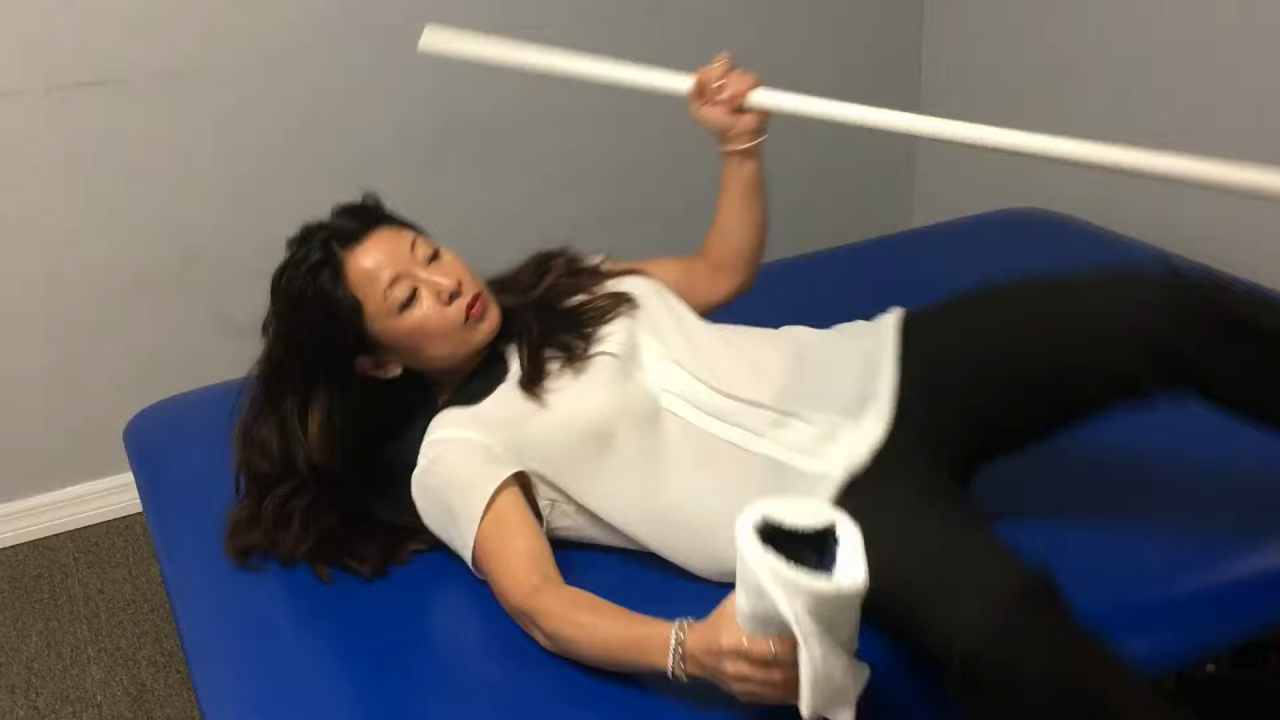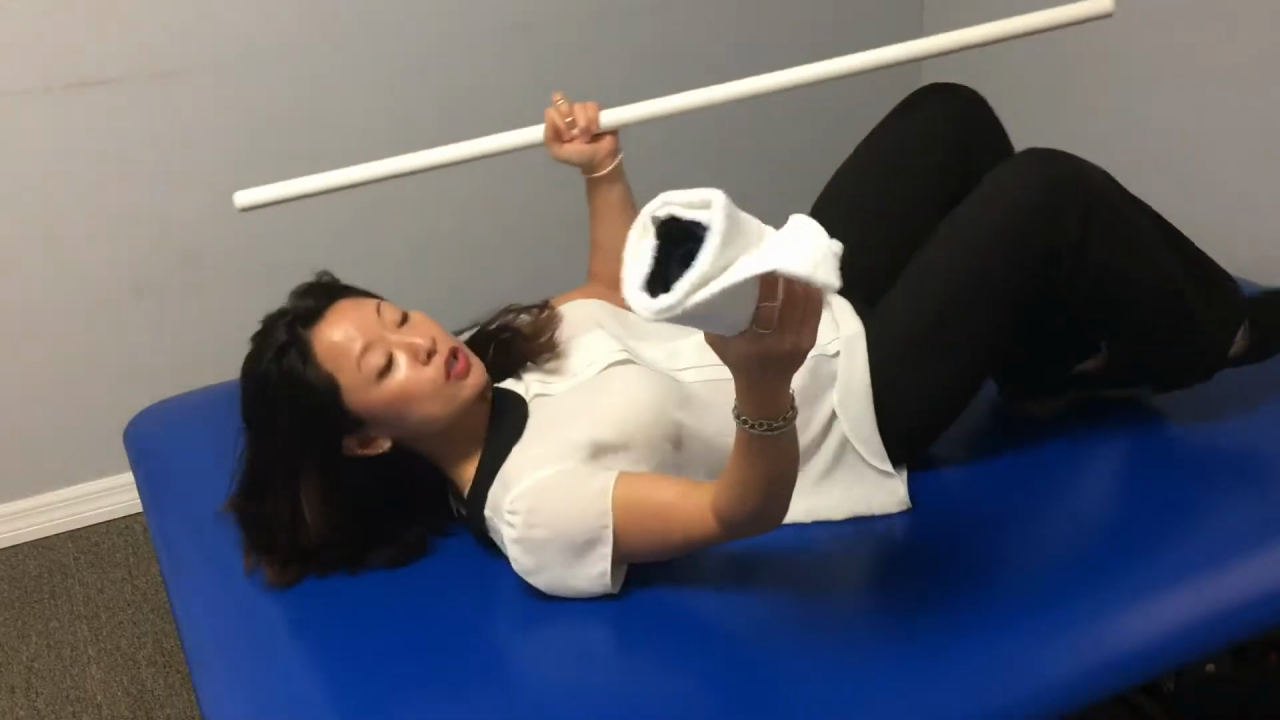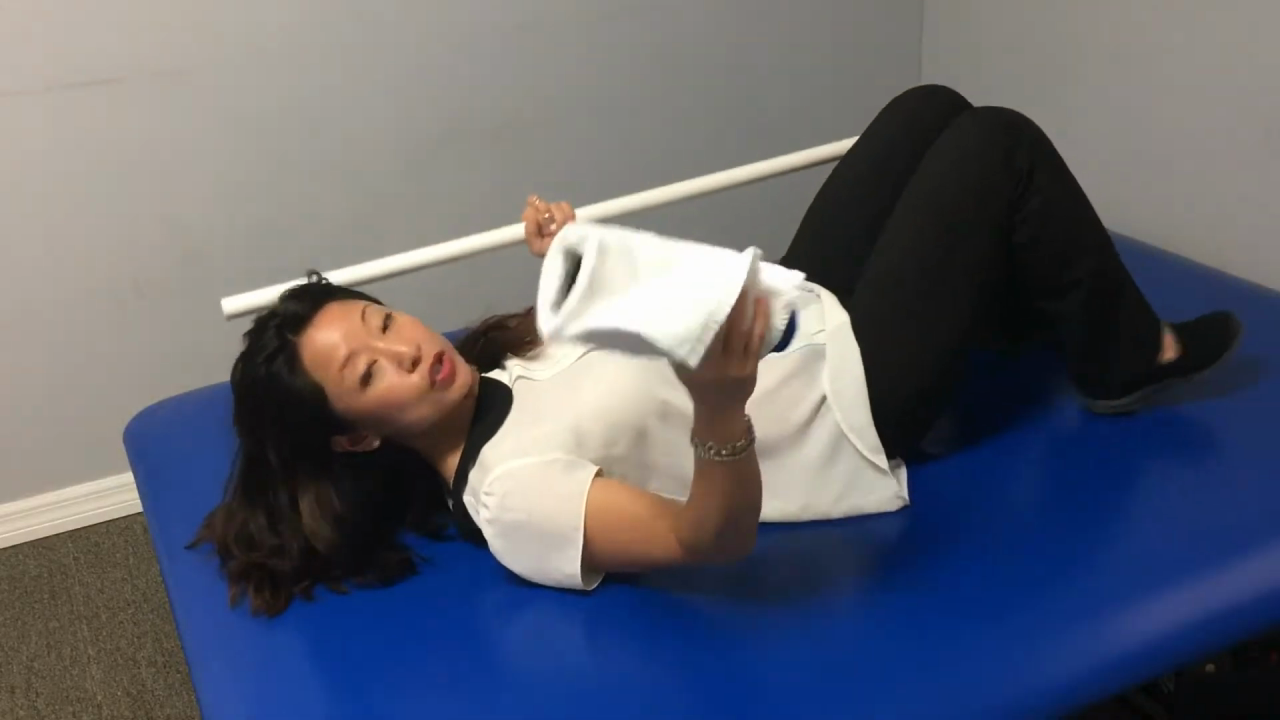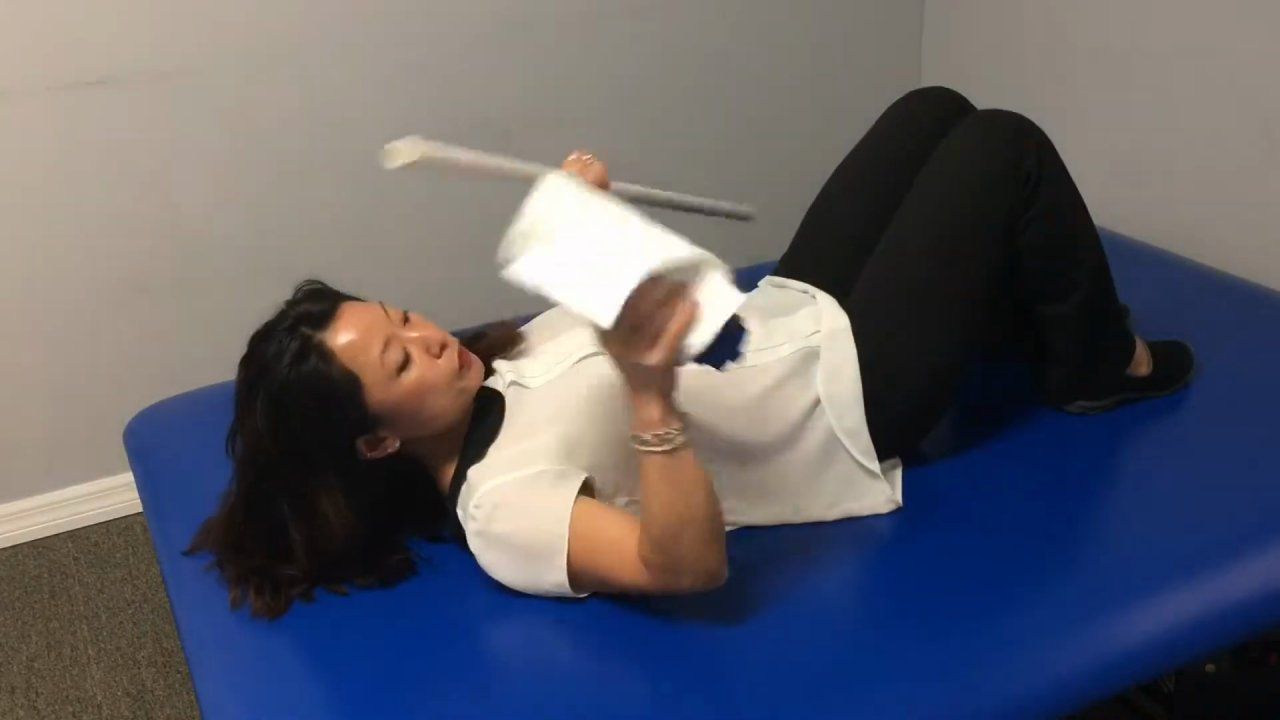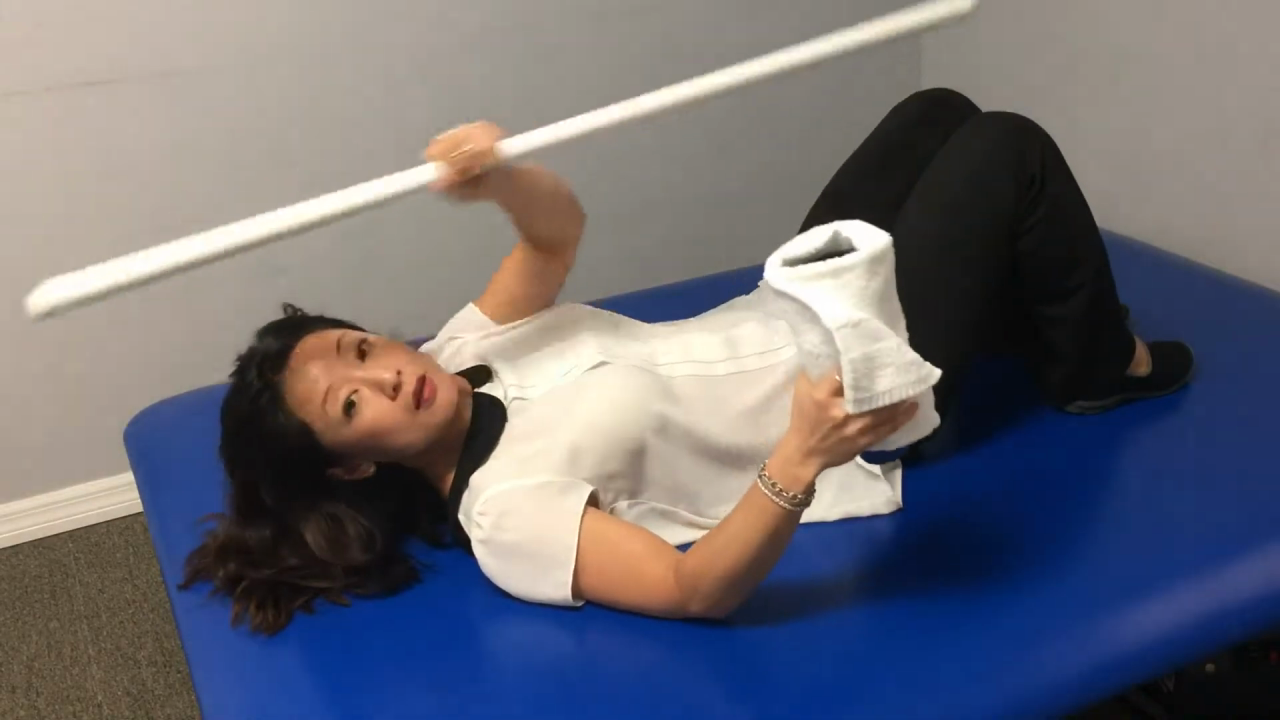
dt=1s
person 1, frame 1
left shoulder: (562, 296)
right shoulder: (456, 453)
left elbow: (726, 269)
right elbow: (543, 609)
left wrist: (741, 146)
left hip: (872, 373)
right hip: (831, 501)
left knee: (1167, 313)
right knee: (1003, 623)
person 1, frame 2
left shoulder: (489, 352)
right shoulder: (530, 509)
left elbow: (616, 288)
right elbow: (741, 513)
left wrist: (602, 172)
right wrist: (764, 386)
left hip: (818, 320)
right hip: (862, 400)
left knee: (950, 114)
right knee: (1050, 190)
left ankle: (1053, 363)
person 1, frame 3
left shoulder: (490, 361)
right shoulder: (507, 495)
right elbow: (712, 539)
right wrist: (720, 409)
left hip: (807, 316)
right hip: (861, 390)
left knee: (930, 112)
right knee: (1002, 145)
left ankle: (1027, 307)
right ankle: (1122, 361)
person 1, frame 4
left shoulder: (479, 374)
right shoulder: (499, 508)
right elbow: (687, 564)
right wrist: (650, 398)
left hip: (792, 317)
right hip: (853, 394)
left knee: (935, 112)
right knee: (1004, 147)
left ankle: (1035, 326)
right ankle: (1098, 368)
person 1, frame 5
left shoulder: (464, 357)
right shoulder: (503, 516)
left elbow: (561, 228)
right elbow: (697, 590)
left wrist: (492, 173)
right wrist: (803, 462)
left hip: (795, 319)
left knee: (943, 114)
right knee: (1011, 148)
left ankle: (1029, 327)
right ankle: (1099, 368)
